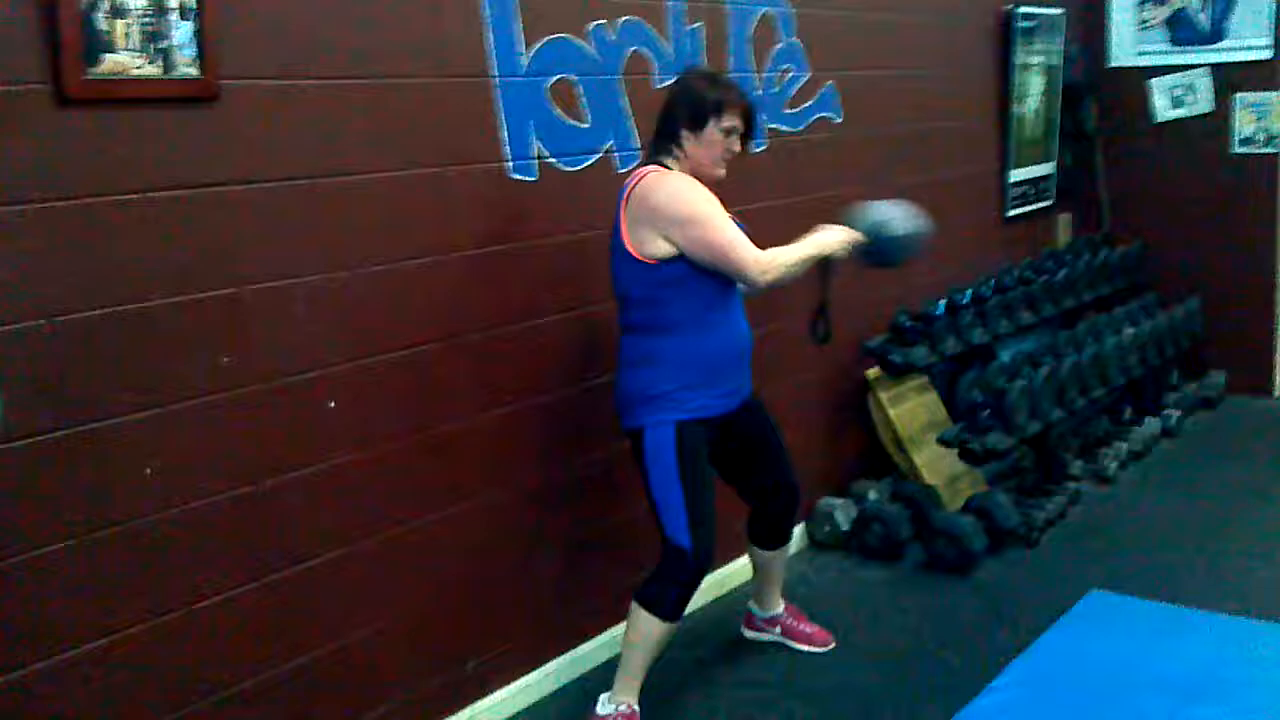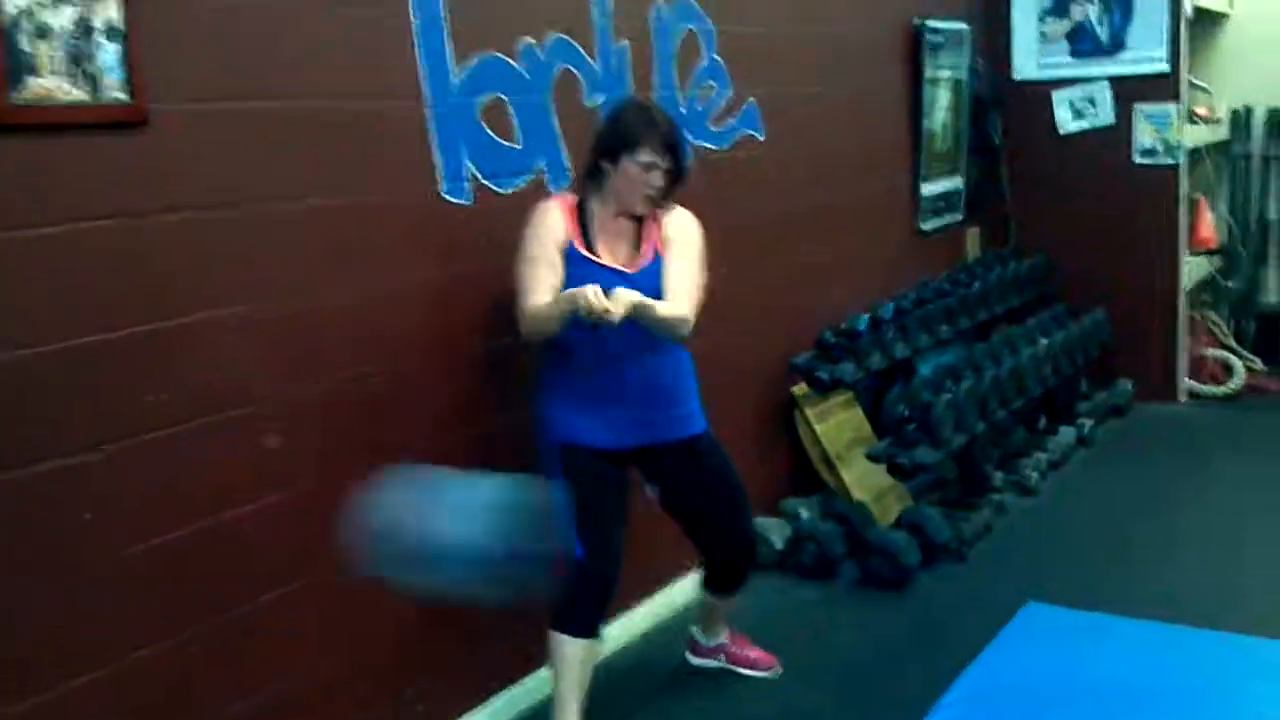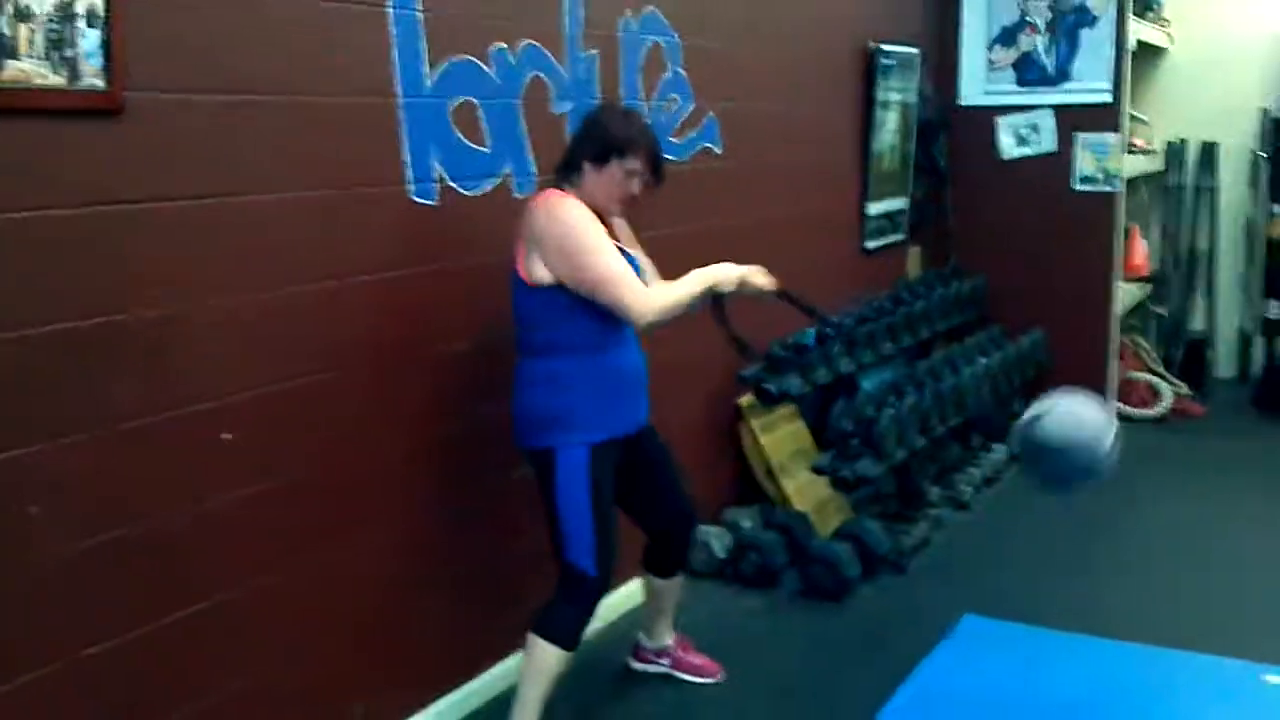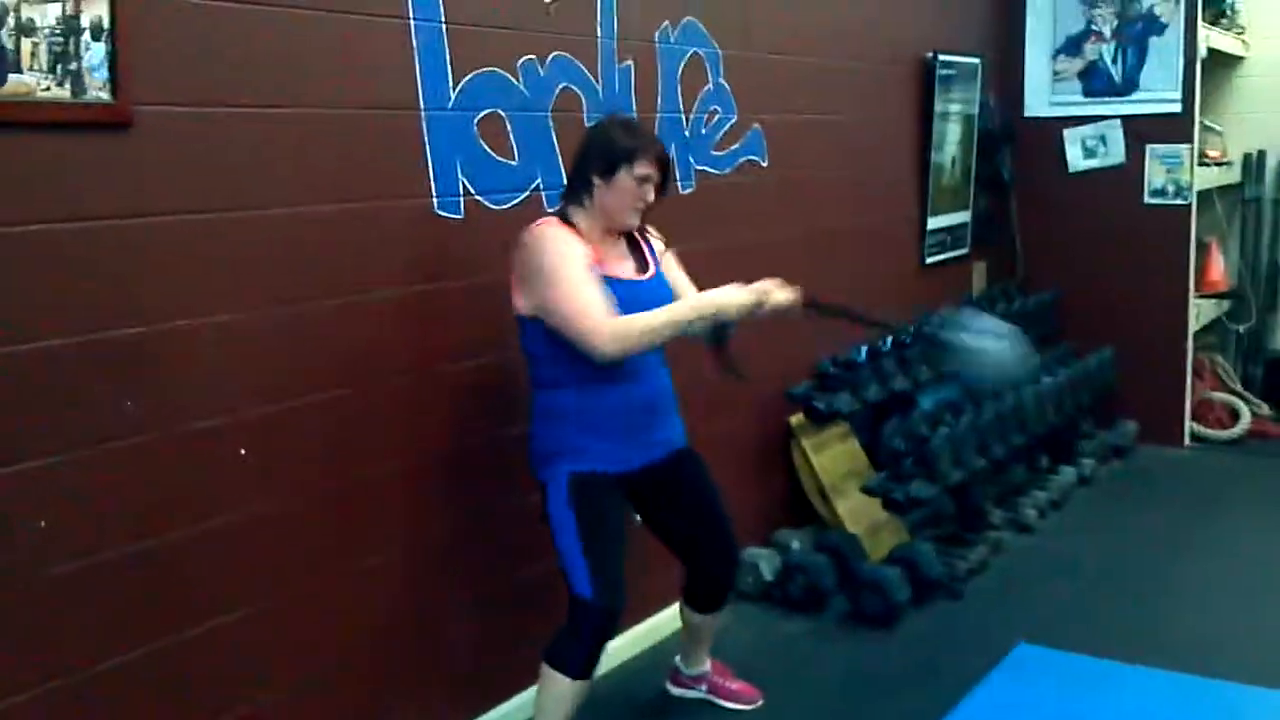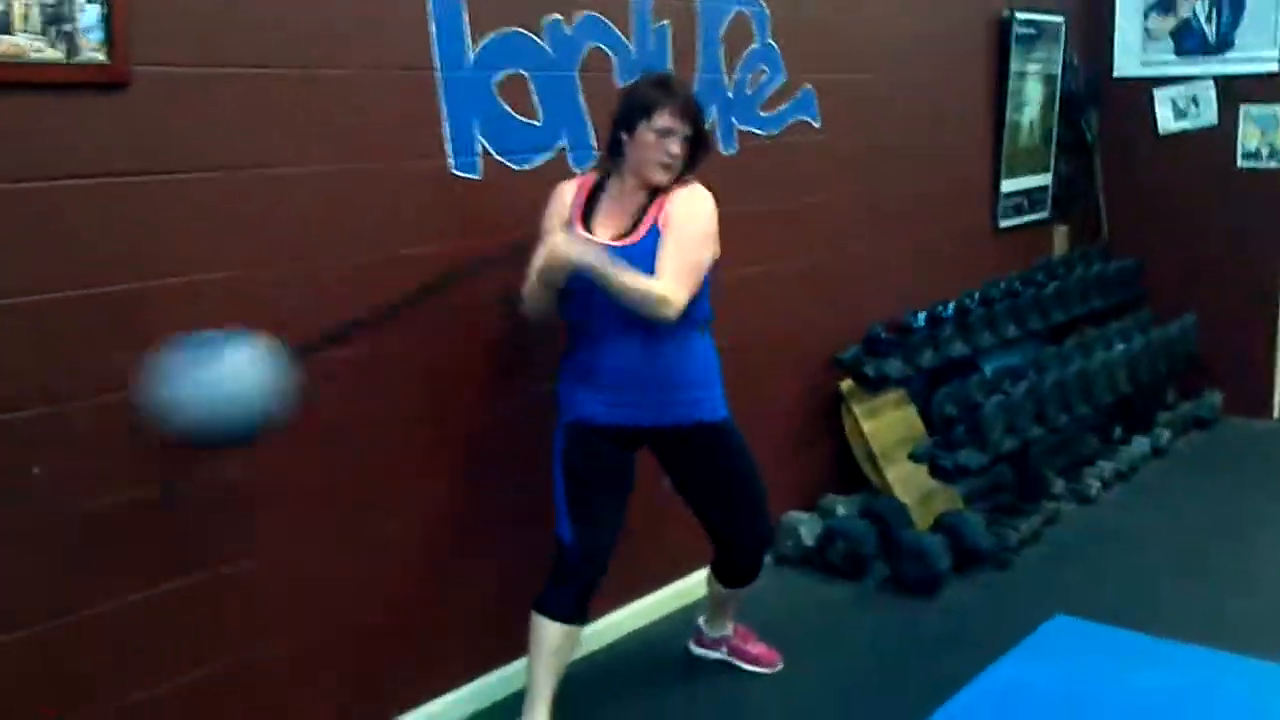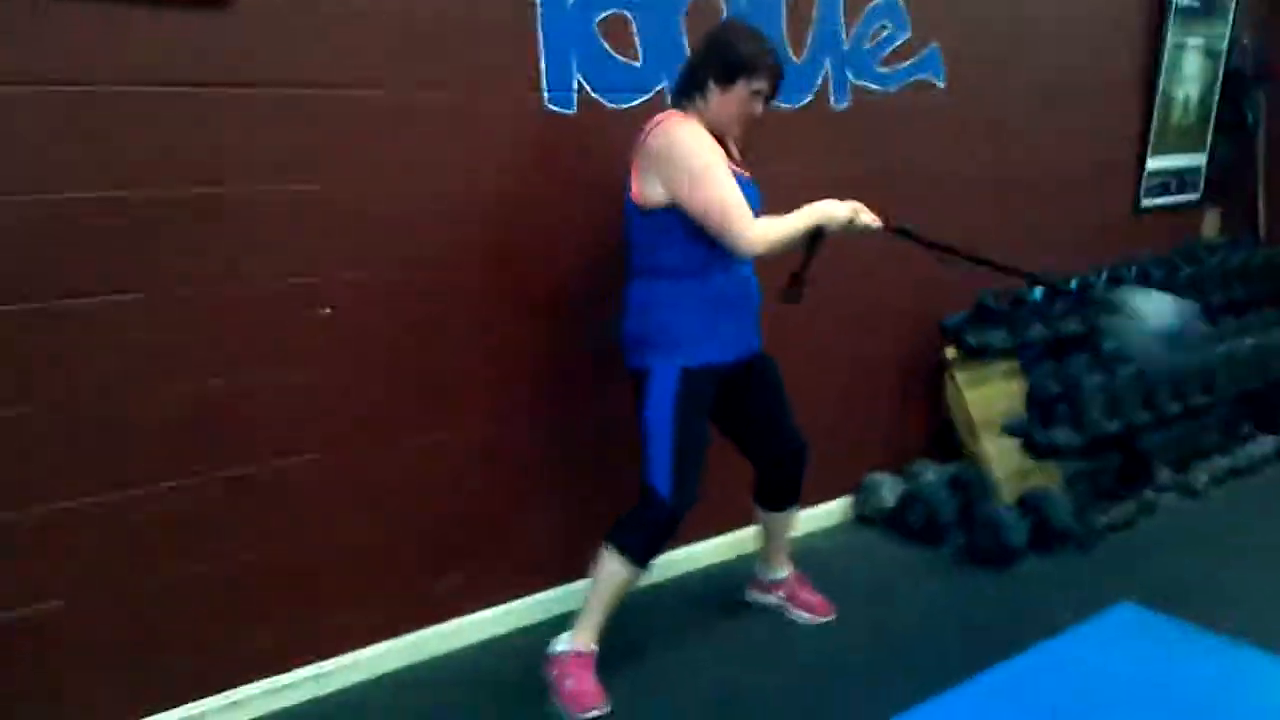
dt=0.5s
person 1, frame 1
left shoulder: (695, 191)
right shoulder: (658, 188)
left elbow: (742, 271)
right elbow: (756, 269)
left wrist: (826, 245)
right wrist: (819, 242)
left hip: (726, 390)
right hip: (668, 405)
left knee: (779, 495)
right knee: (688, 555)
left ankle: (767, 612)
person 1, frame 2
left shoulder: (676, 223)
right shoulder: (554, 220)
left elbow: (682, 318)
right elbow: (532, 320)
left wrist: (639, 309)
right wrist: (576, 304)
left hip: (671, 423)
right hip: (583, 430)
left knee: (735, 545)
right knee: (593, 572)
left ankle: (711, 639)
person 1, frame 3
left shoulder: (602, 222)
right shoulder: (560, 216)
left elbow: (643, 294)
right elbow: (640, 309)
left wrist: (727, 280)
right wrist: (709, 277)
left hip: (620, 419)
right hip: (571, 429)
left knee: (675, 525)
right knee: (586, 578)
left ankle: (657, 644)
person 1, frame 4
left shoulder: (643, 241)
right shoulder: (551, 241)
left elbow: (686, 319)
right elbow: (606, 340)
left wrist: (748, 301)
right wrist: (706, 302)
left hip: (657, 443)
right hip: (582, 459)
left knee: (717, 556)
right knee: (596, 611)
left ankle: (693, 669)
person 1, frame 5
left shoulder: (691, 201)
right shoulder: (574, 198)
left elbow: (667, 302)
right elbow: (534, 305)
left wrist: (591, 264)
right wrist: (554, 265)
left hip: (690, 404)
right hip: (598, 407)
left knee: (750, 532)
right knee: (580, 556)
left ankle: (717, 631)
person 1, frame 6
left shoulder: (717, 140)
right shoulder: (676, 137)
left elbow: (750, 229)
right elbow: (746, 239)
left wrist: (834, 217)
right wrist: (814, 212)
left hip: (733, 343)
right hip: (674, 352)
left knee: (785, 455)
right knee: (666, 500)
left ankle: (774, 576)
right ankle: (575, 646)
